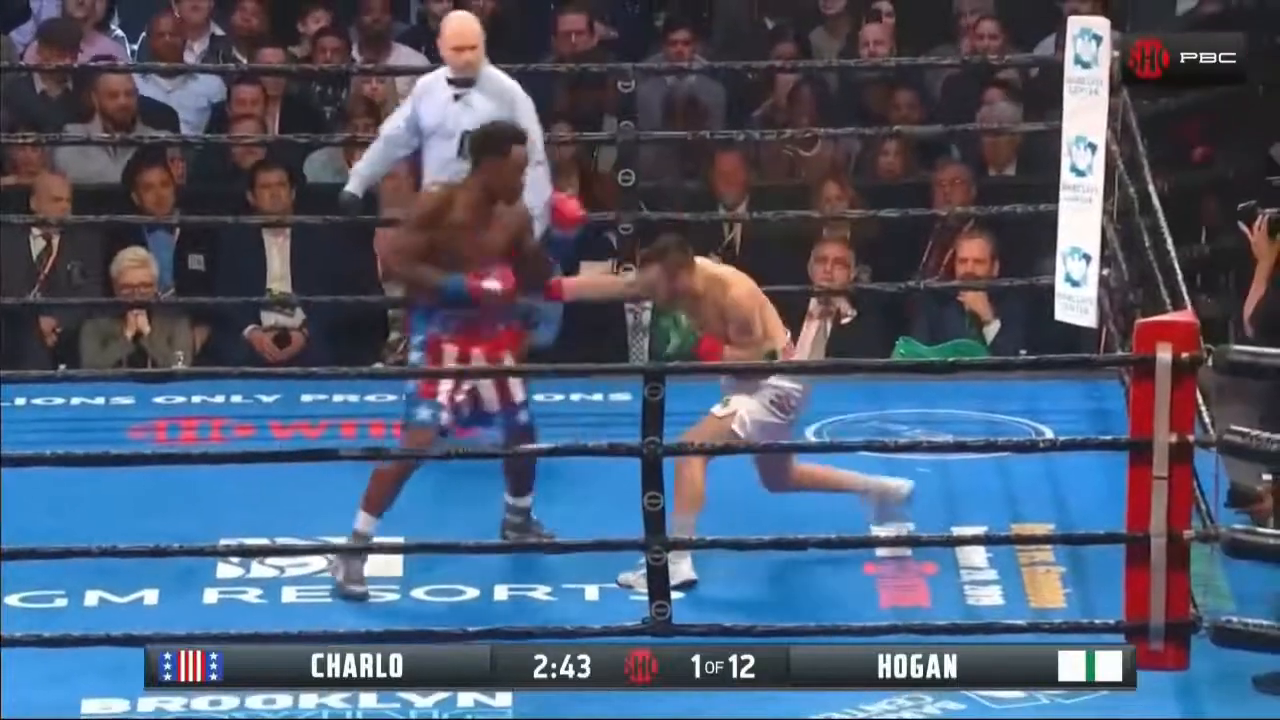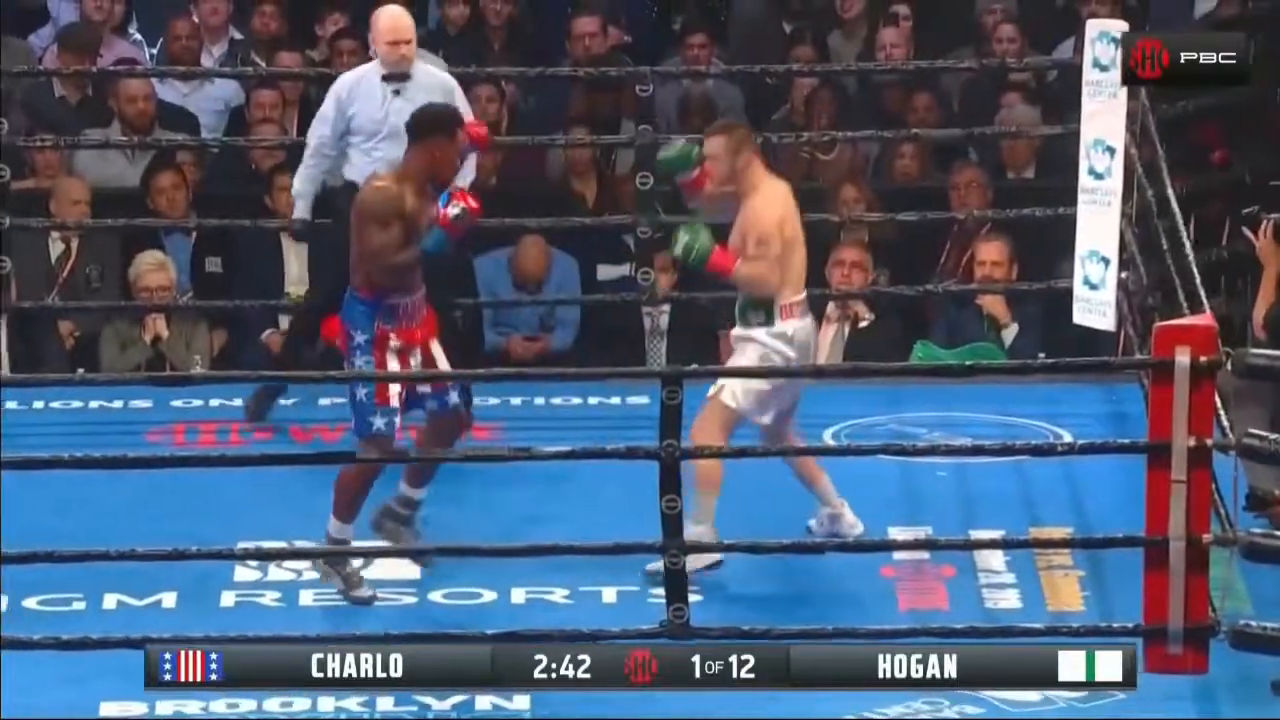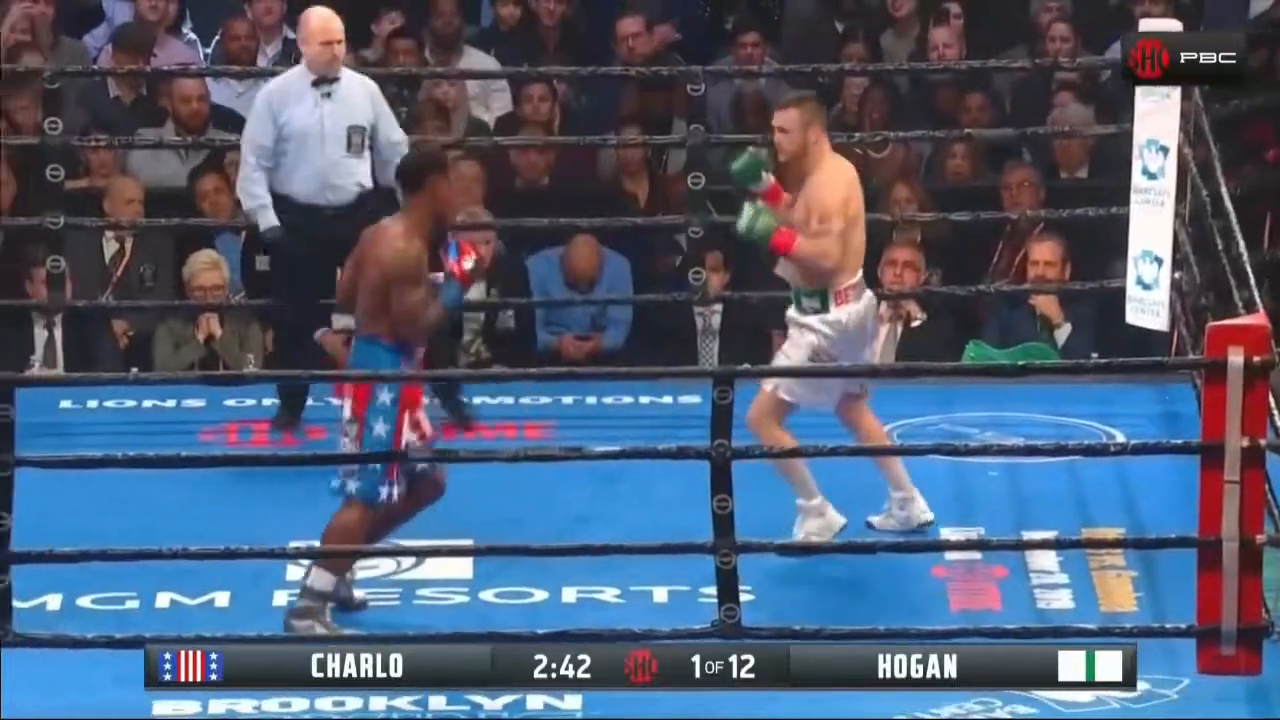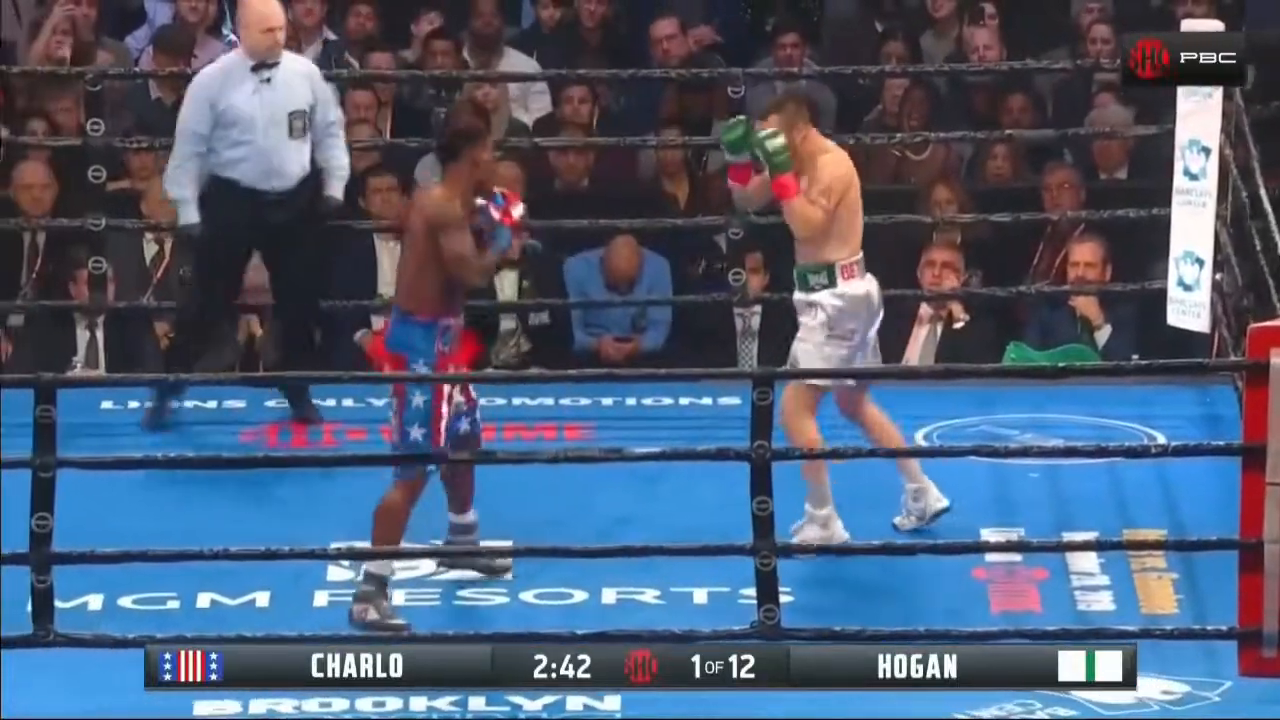
dt=0.3s
person 1, frame 1
left shoulder: (516, 214)
right shoulder: (437, 202)
left elbow: (535, 278)
right elbow: (397, 264)
right wrist: (462, 286)
left hip: (492, 335)
right hip: (440, 334)
left knee: (521, 433)
right knee: (417, 442)
left ankle: (519, 520)
right ankle: (353, 551)
person 1, frame 2
left shoulder: (423, 189)
right shoulder: (382, 194)
right elbow: (385, 269)
right wrist: (443, 232)
left hip: (408, 319)
right hip: (372, 325)
left knee: (451, 417)
right knee: (376, 445)
left ankle: (399, 514)
right ankle: (335, 554)
person 1, frame 3
left shoulder: (381, 233)
right shoulder: (405, 249)
left elbow: (344, 294)
right elbow: (415, 327)
right wrist: (455, 284)
left hip: (393, 371)
right hip: (382, 374)
left knee: (427, 484)
right knee: (366, 497)
left ankle: (337, 567)
right ankle: (307, 606)
person 1, frame 4
left shoulder: (437, 198)
right shoulder: (444, 206)
left elbow: (400, 230)
right elbow: (473, 275)
right wrist: (507, 227)
left hip: (441, 340)
right hip: (421, 346)
left knee: (464, 440)
right knee: (414, 471)
left ankle: (463, 541)
right ankle: (370, 592)
person 2, frame 1
left shoulder: (734, 293)
right shoulder: (668, 272)
left elbow: (754, 360)
right elbow: (613, 284)
left wrist: (698, 346)
right wrist: (554, 288)
left hip: (777, 381)
right hip: (760, 376)
left knee: (693, 449)
right knee: (777, 476)
left ankle: (675, 564)
right ankle: (883, 489)
person 2, frame 2
left shoulder: (764, 206)
right shoulder: (766, 188)
left elbow: (763, 281)
right elbow: (706, 191)
left wrist: (709, 254)
right wrist: (686, 171)
left hip: (774, 336)
right hip: (782, 330)
left knee: (706, 431)
right knee: (776, 433)
left ankle: (700, 542)
right ankle: (838, 518)
person 2, frame 3
left shoulder: (827, 183)
right shoulder: (826, 169)
left elbow: (826, 257)
right elbow: (797, 220)
left wrist: (771, 234)
right wrist: (765, 188)
left hip: (827, 317)
right hip: (849, 307)
left knee: (762, 417)
right knee: (854, 410)
left ankle: (818, 513)
right ankle: (908, 505)
person 2, frame 4
left shoulder: (830, 165)
right shoulder: (800, 159)
left elbow: (807, 226)
right elbow: (746, 197)
left wrist: (780, 173)
right wrist: (738, 157)
left hip: (836, 294)
right hip: (835, 293)
left knee: (795, 409)
right knee: (855, 404)
left ankle: (823, 523)
right ankle: (923, 493)
person 3, frame 1
left shoulder: (508, 93)
right shoulder: (427, 88)
left elbow: (533, 160)
right elbow: (393, 140)
left wrist: (534, 219)
right wrist: (356, 185)
person 3, frame 2
left shoulder: (442, 86)
right shoulder: (350, 86)
right elbow: (321, 147)
right wrist: (302, 203)
right knee: (325, 296)
right ankle: (272, 388)
person 3, frame 3
left shoulder: (364, 90)
right shoulder: (276, 95)
left elbow: (394, 152)
right elbow: (255, 163)
right wrist: (267, 220)
left hip: (356, 215)
right hip: (294, 219)
right knee: (296, 320)
right ankle: (292, 406)
person 3, frame 4
left shoulder: (305, 73)
right shoulder: (212, 79)
left elbow: (329, 131)
right elbow: (189, 148)
left wrist: (333, 188)
right wrist: (187, 211)
left hip: (294, 201)
right hip: (233, 201)
left knee: (298, 303)
right knee: (209, 299)
left ankle: (298, 393)
right ankle: (168, 387)
